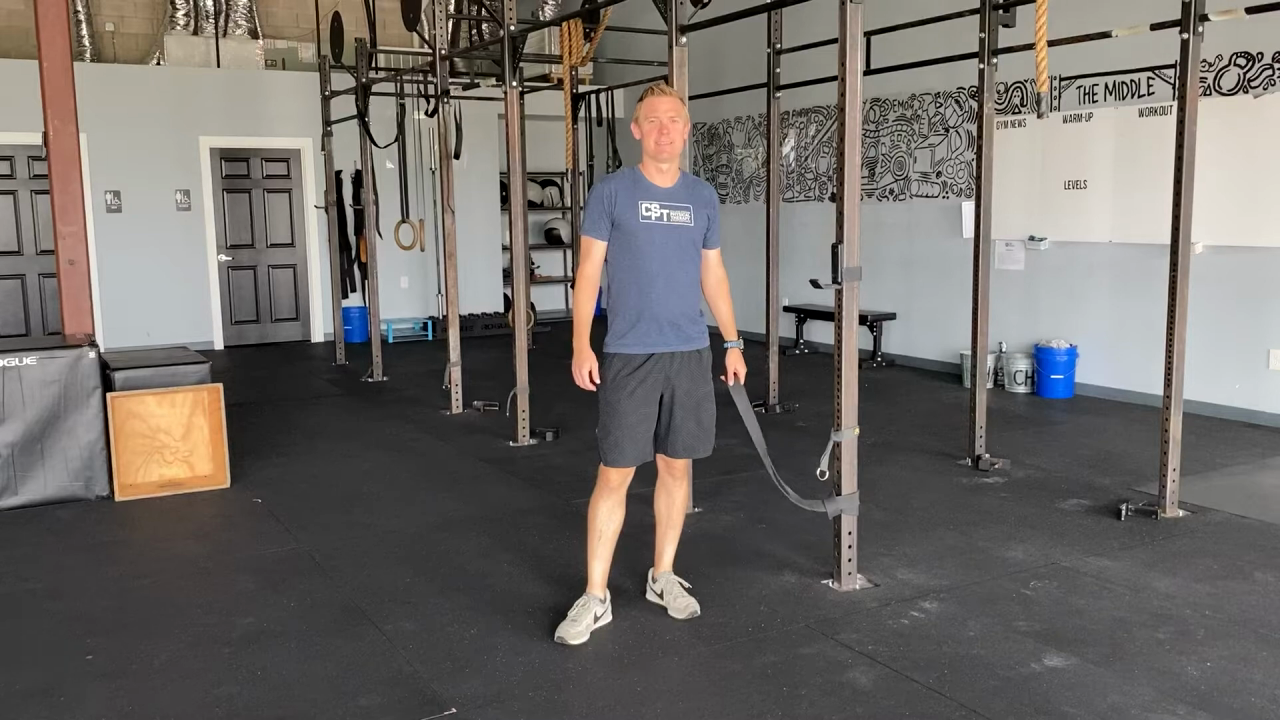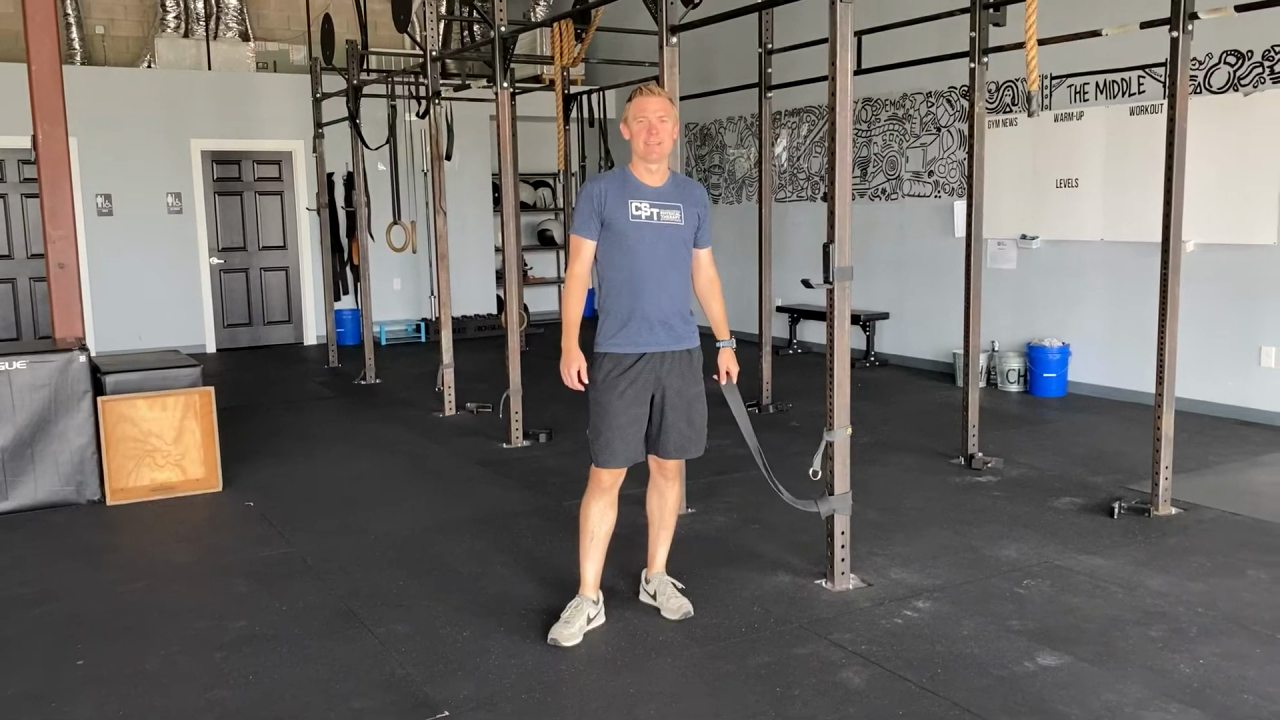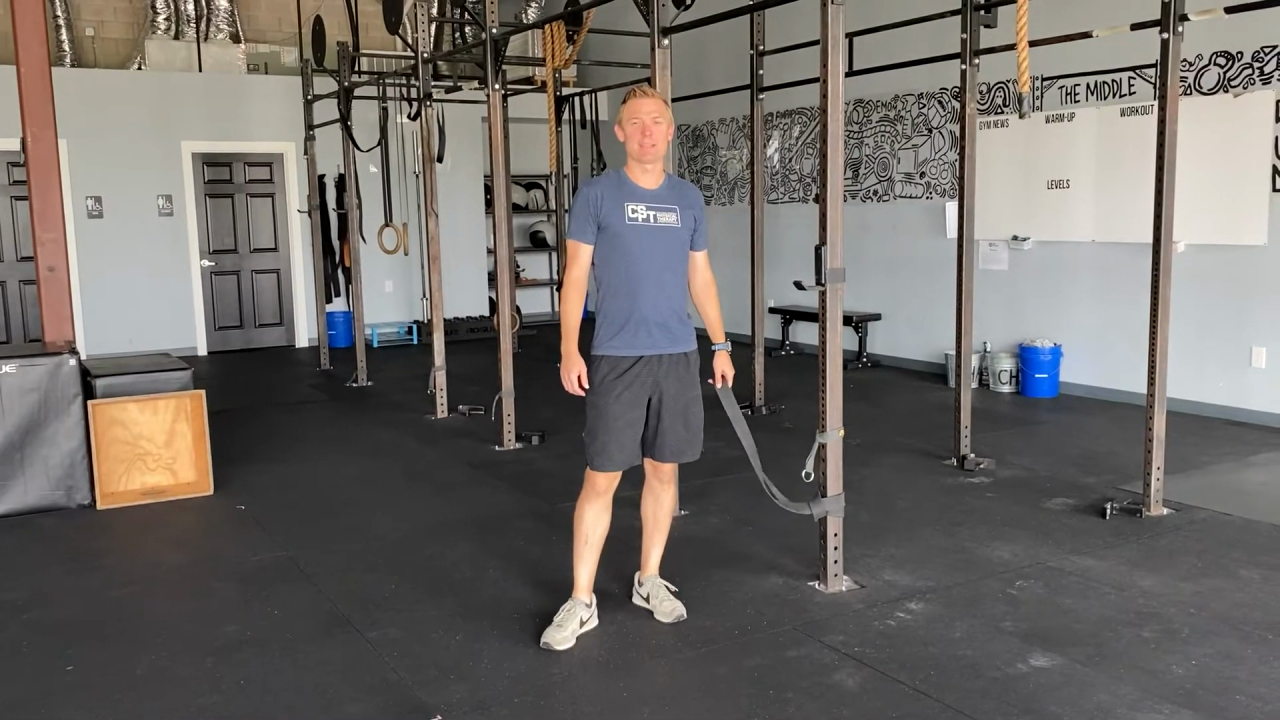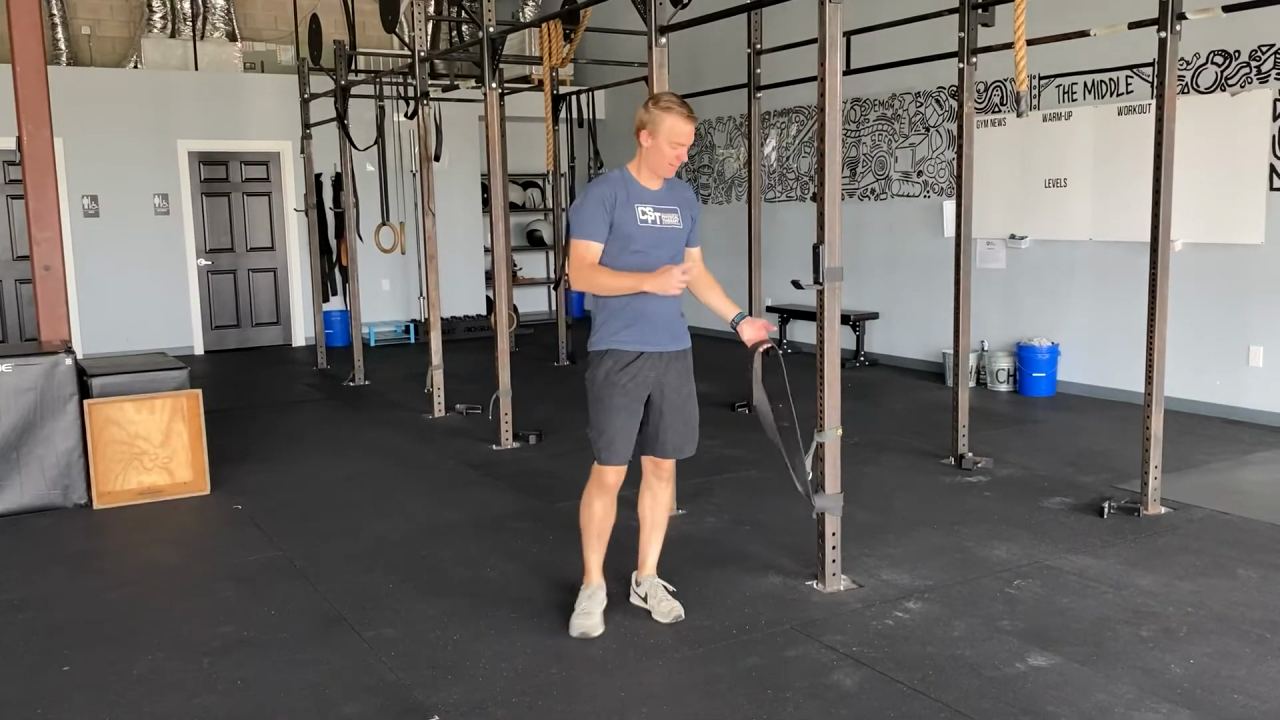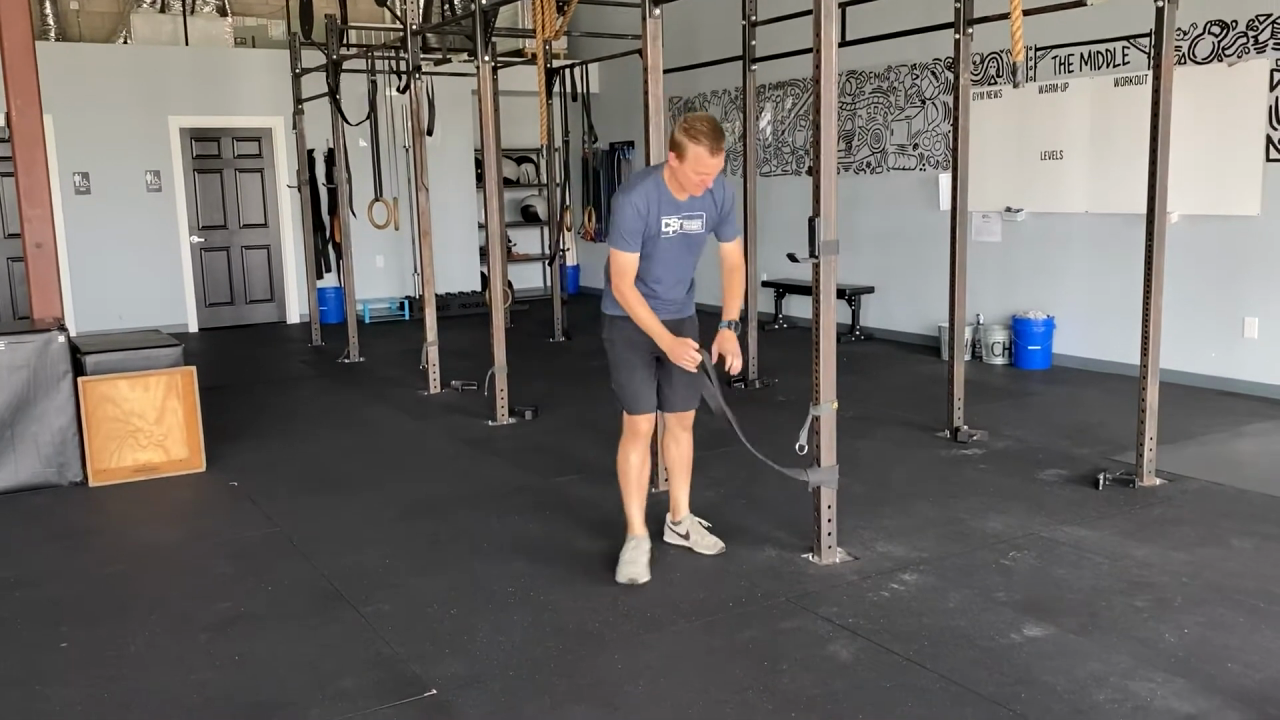
dt=1s
person 1, frame 1
left shoulder: (703, 196)
right shoulder: (611, 192)
right elbow: (589, 272)
left wrist: (732, 342)
right wrist: (581, 346)
left hip: (691, 353)
right hip: (629, 355)
left knee: (677, 466)
right knee: (615, 474)
left ankle: (663, 576)
right ankle: (595, 596)
person 1, frame 2
left shoulder: (693, 196)
right shoulder: (600, 191)
right elbow: (578, 271)
left wrist: (725, 342)
right wrist: (569, 345)
left hip: (681, 353)
right hip: (619, 355)
left knee: (668, 467)
right knee: (606, 475)
left ankle: (656, 577)
right ankle: (588, 598)
person 1, frame 3
left shoulder: (688, 198)
right shoulder: (596, 194)
left elbow: (700, 276)
right elbow: (575, 276)
left wrist: (720, 344)
right wrist: (570, 350)
left hip: (678, 356)
right hip: (616, 358)
left knee: (663, 470)
right knee: (601, 478)
left ankle: (649, 580)
right ankle: (581, 601)
person 1, frame 4
left shoulder: (684, 198)
right shoulder: (602, 194)
right elbow: (581, 274)
left wrist: (740, 318)
right wrist: (650, 281)
left hip: (674, 352)
right hip: (618, 354)
left knee: (662, 467)
right knee: (608, 470)
left ankle: (646, 578)
right ankle: (591, 585)
person 1, frame 5
left shoulder: (720, 192)
right shoulder: (634, 199)
left elbow: (733, 261)
right elbow: (622, 285)
left wrist: (729, 325)
right wrist: (666, 342)
left hip: (681, 314)
right hip: (628, 318)
left knee: (681, 420)
right knee: (640, 423)
left ankle: (680, 518)
right ankle: (636, 536)
